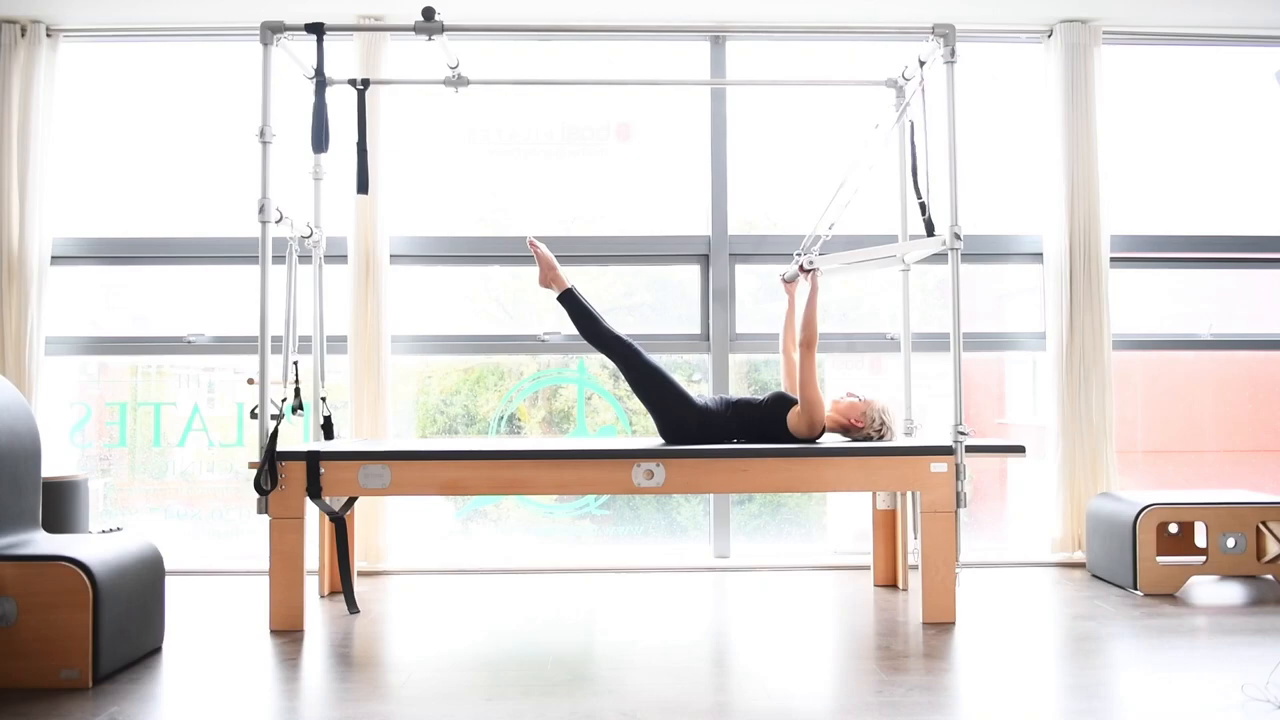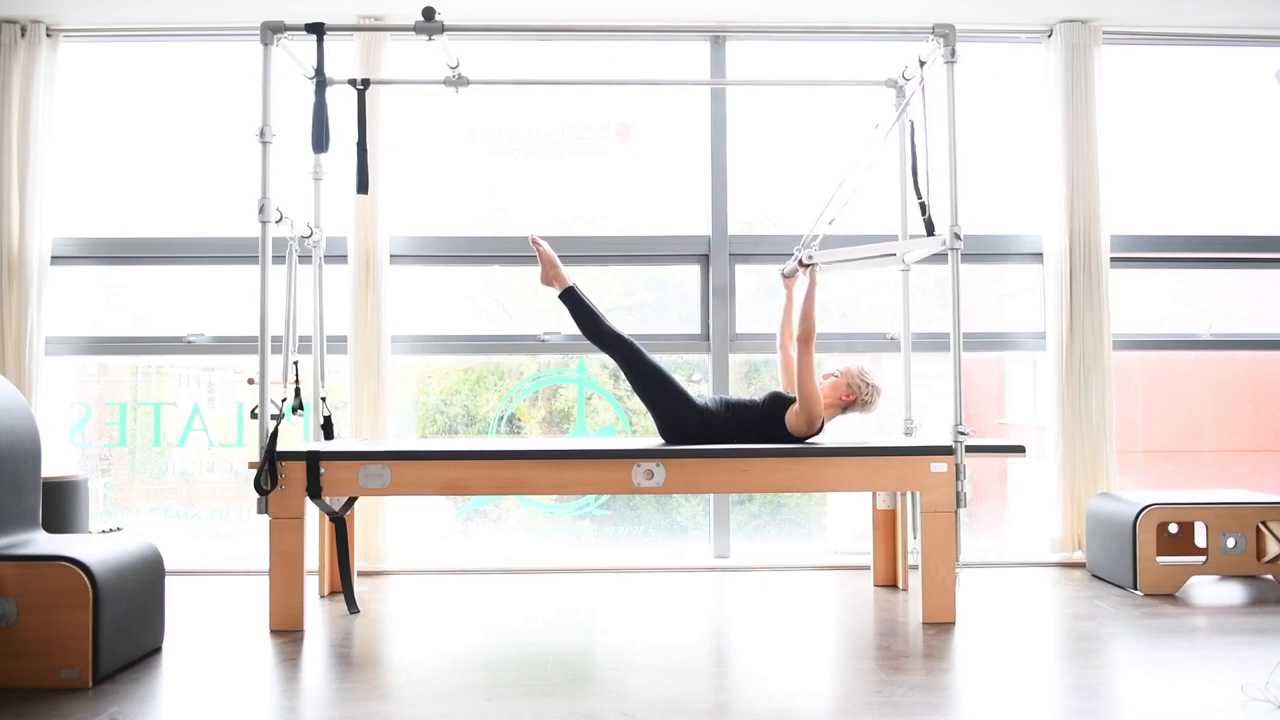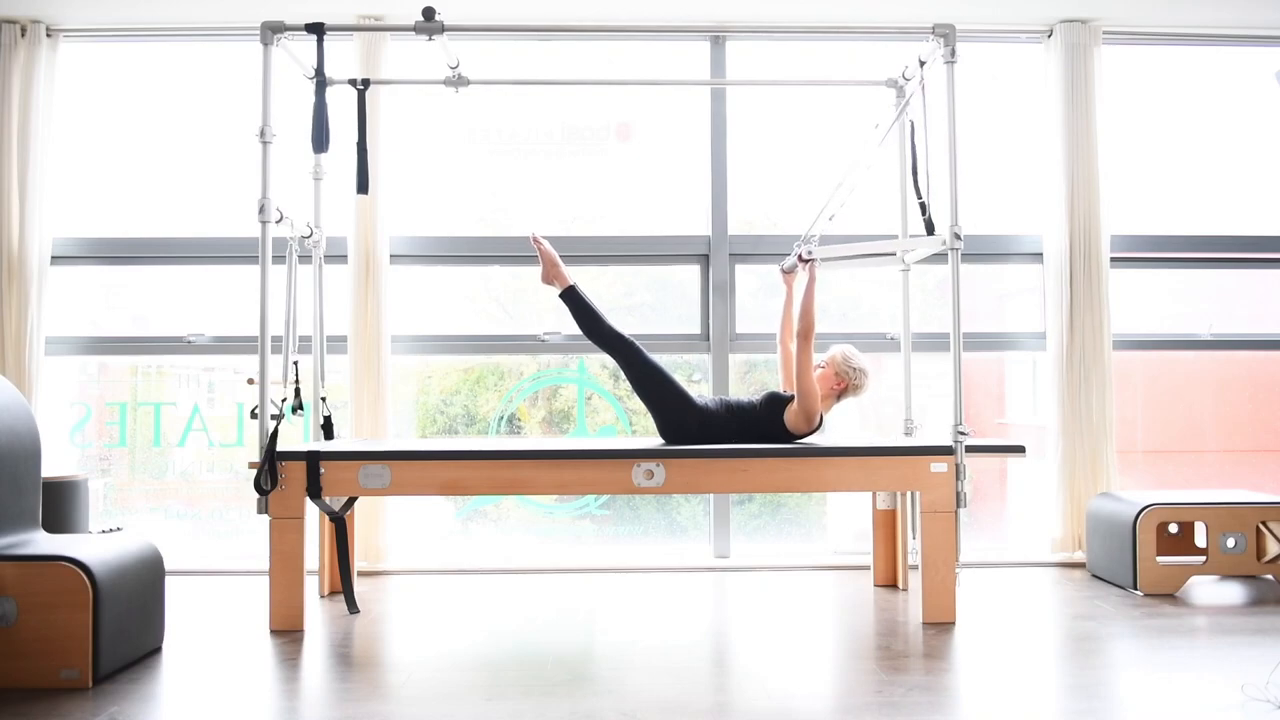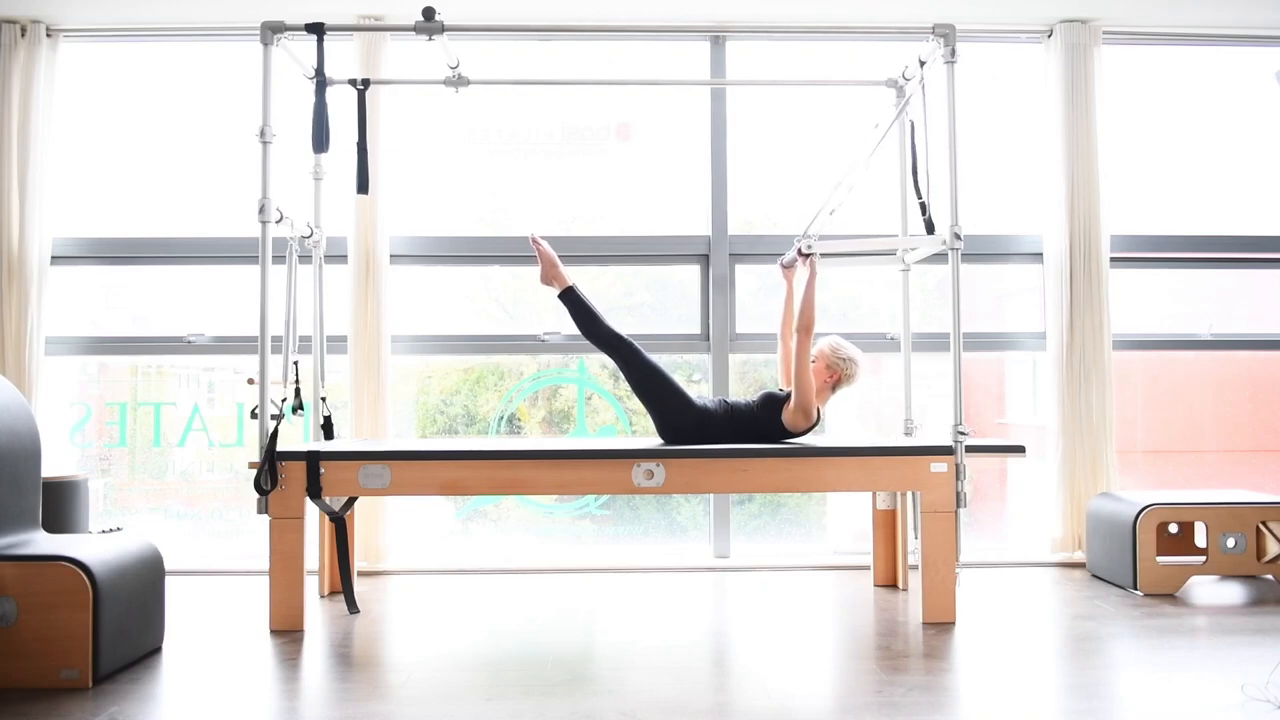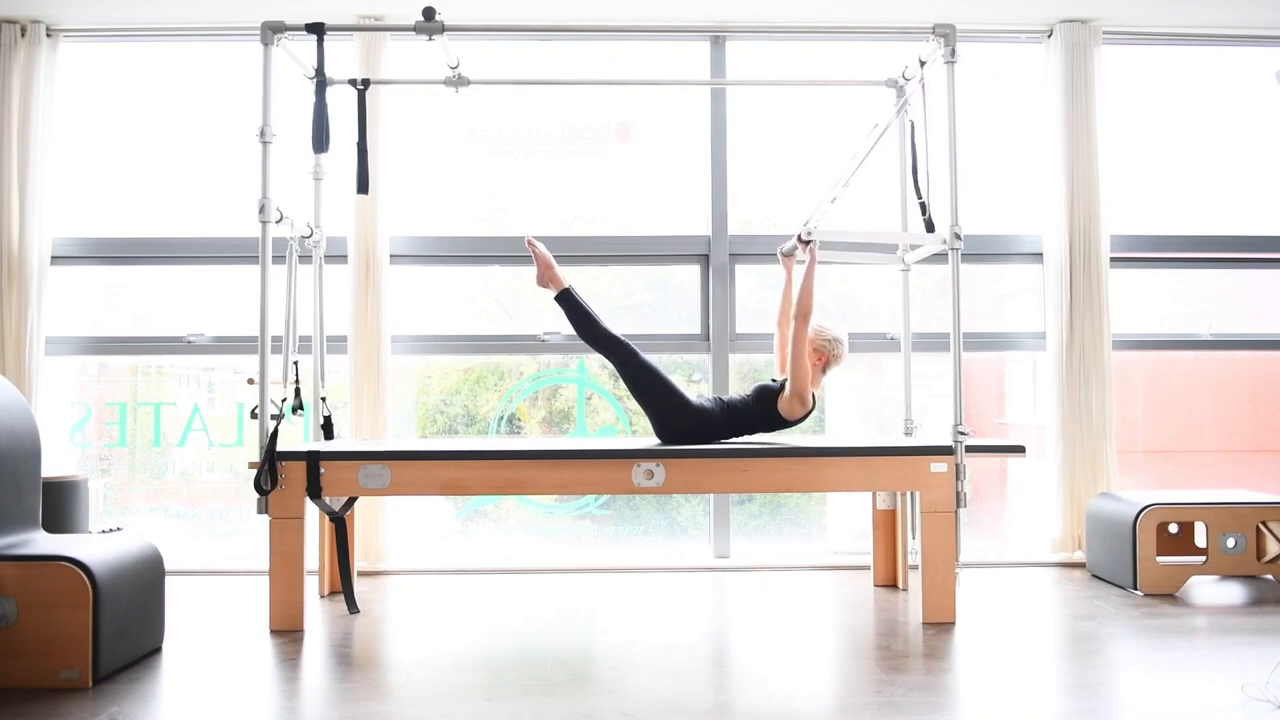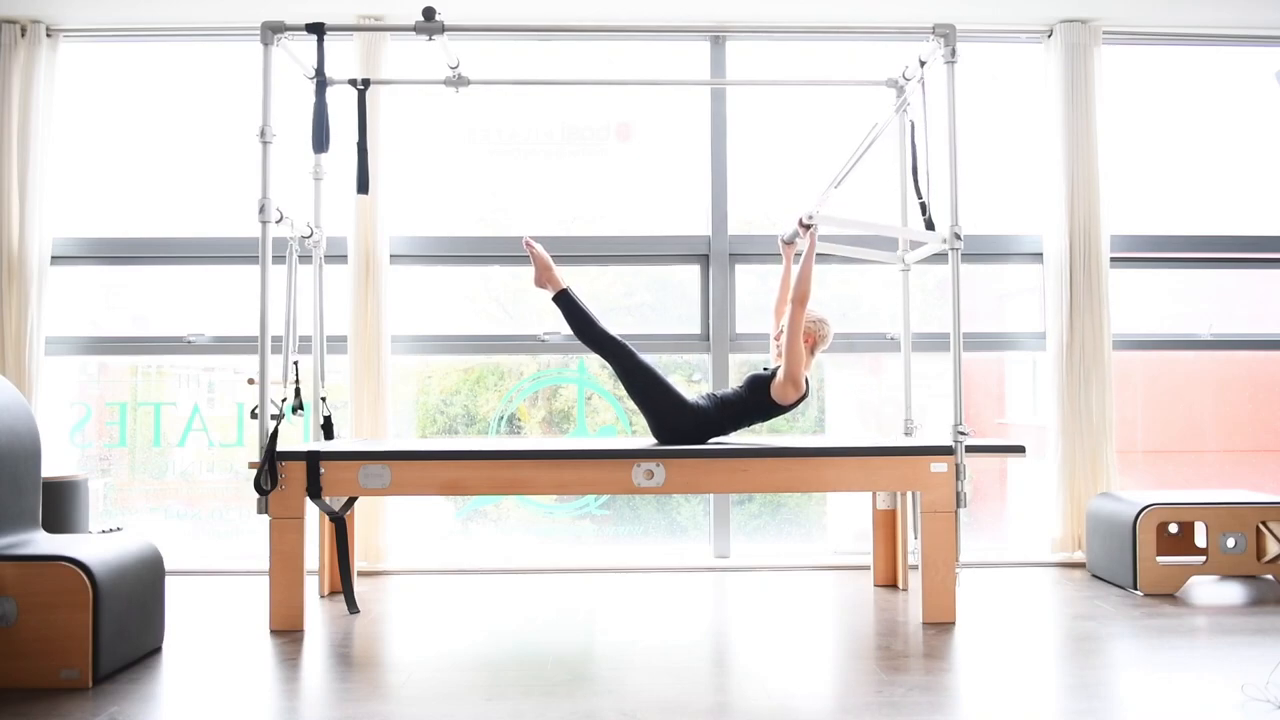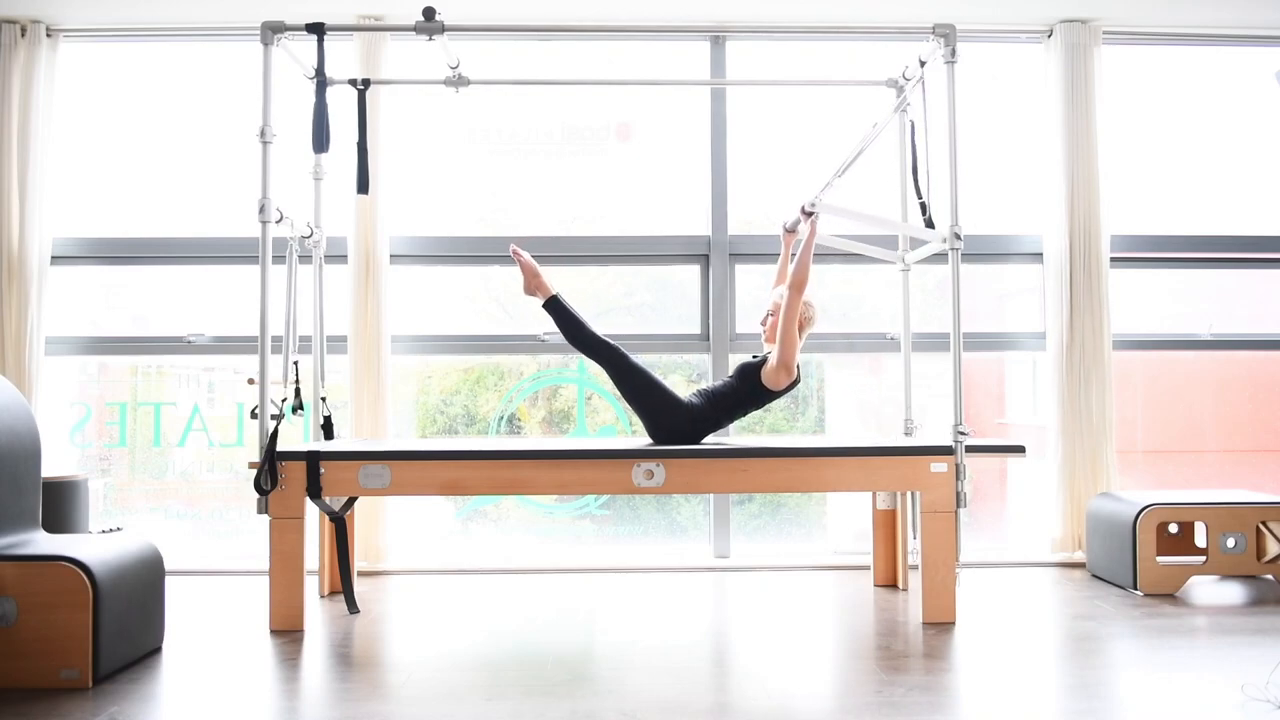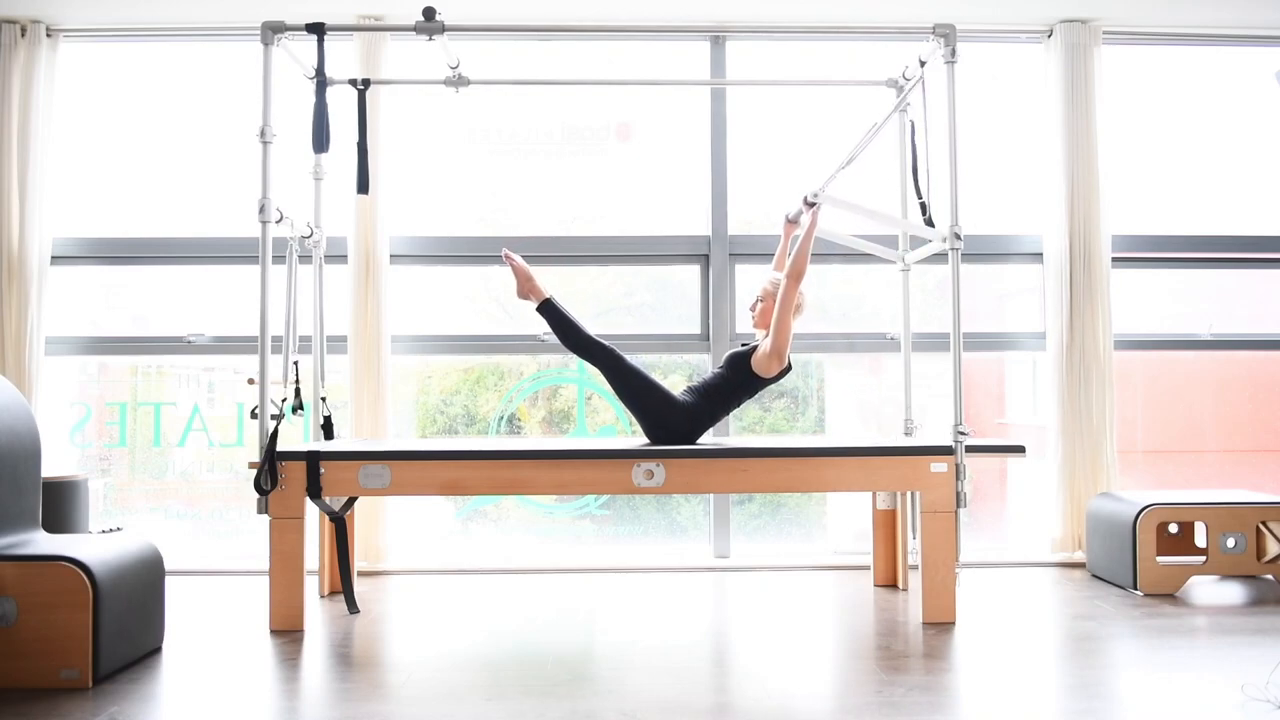
dt=0.7s
person 1, frame 1
left shoulder: (811, 423)
right shoulder: (808, 417)
left elbow: (806, 347)
right elbow: (789, 350)
left wrist: (813, 290)
right wrist: (791, 296)
left hip: (694, 424)
right hip: (696, 420)
left knee: (621, 347)
right knee: (621, 347)
left ankle: (559, 283)
person 1, frame 2
left shoulder: (810, 418)
right shoulder: (799, 411)
left elbow: (804, 343)
right elbow: (787, 345)
left wrist: (811, 284)
right wrist: (789, 292)
left hip: (695, 425)
right hip: (698, 421)
left knee: (622, 346)
right knee: (620, 345)
left ankle: (562, 280)
person 1, frame 3
left shoulder: (808, 413)
right shoulder: (796, 406)
left elbow: (803, 339)
right elbow: (786, 341)
left wrist: (811, 281)
right wrist: (789, 288)
left hip: (693, 425)
right hip: (695, 422)
left knee: (624, 346)
left ankle: (562, 280)
person 1, frame 4
left shoulder: (804, 411)
right shoulder: (794, 400)
left elbow: (803, 334)
right elbow: (787, 338)
left wrist: (811, 276)
right wrist: (789, 283)
left hip: (693, 425)
right hip: (695, 422)
left knee: (622, 346)
left ankle: (560, 280)
person 1, frame 5
left shoulder: (799, 399)
right shoulder: (787, 390)
left elbow: (801, 321)
right elbow: (784, 326)
left wrist: (811, 264)
right wrist: (788, 272)
left hip: (691, 425)
right hip: (691, 423)
left knee: (621, 350)
left ankle: (557, 283)
person 1, frame 6
left shoulder: (793, 382)
right shoulder: (781, 377)
left elbow: (798, 306)
right elbow: (782, 310)
left wrist: (810, 248)
right wrist: (787, 259)
left hip: (686, 424)
right hip: (687, 423)
left knee: (617, 350)
left ankle: (555, 283)
person 1, frame 7
left shoulder: (784, 367)
right shoulder: (772, 361)
left elbow: (796, 292)
right elbow: (781, 296)
left wrist: (810, 235)
right wrist: (786, 247)
left hip: (681, 424)
right hip: (682, 426)
left knee: (611, 353)
left ankle: (544, 289)
person 1, frame 8
left shoulder: (774, 354)
right shoulder: (763, 350)
left elbow: (791, 279)
right elbow: (776, 282)
left wrist: (810, 224)
right wrist: (786, 234)
left hip: (677, 422)
right hip: (678, 423)
left knee: (605, 354)
left ankle: (536, 292)
